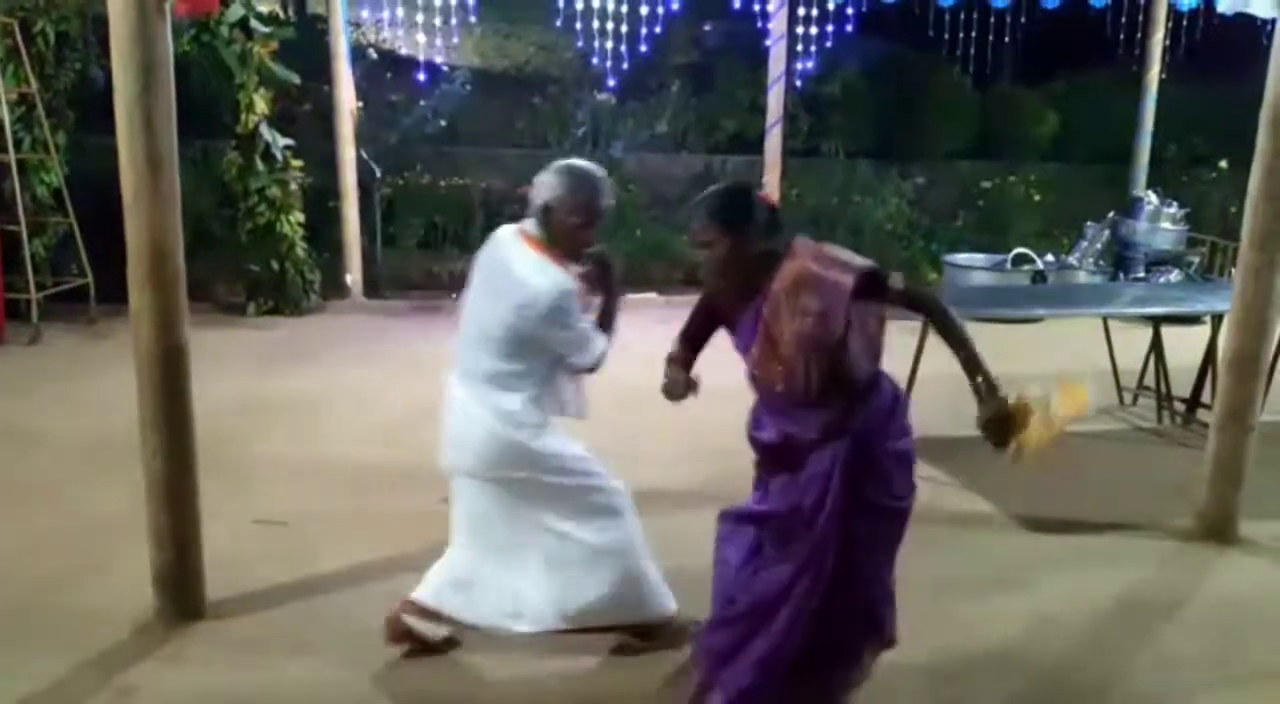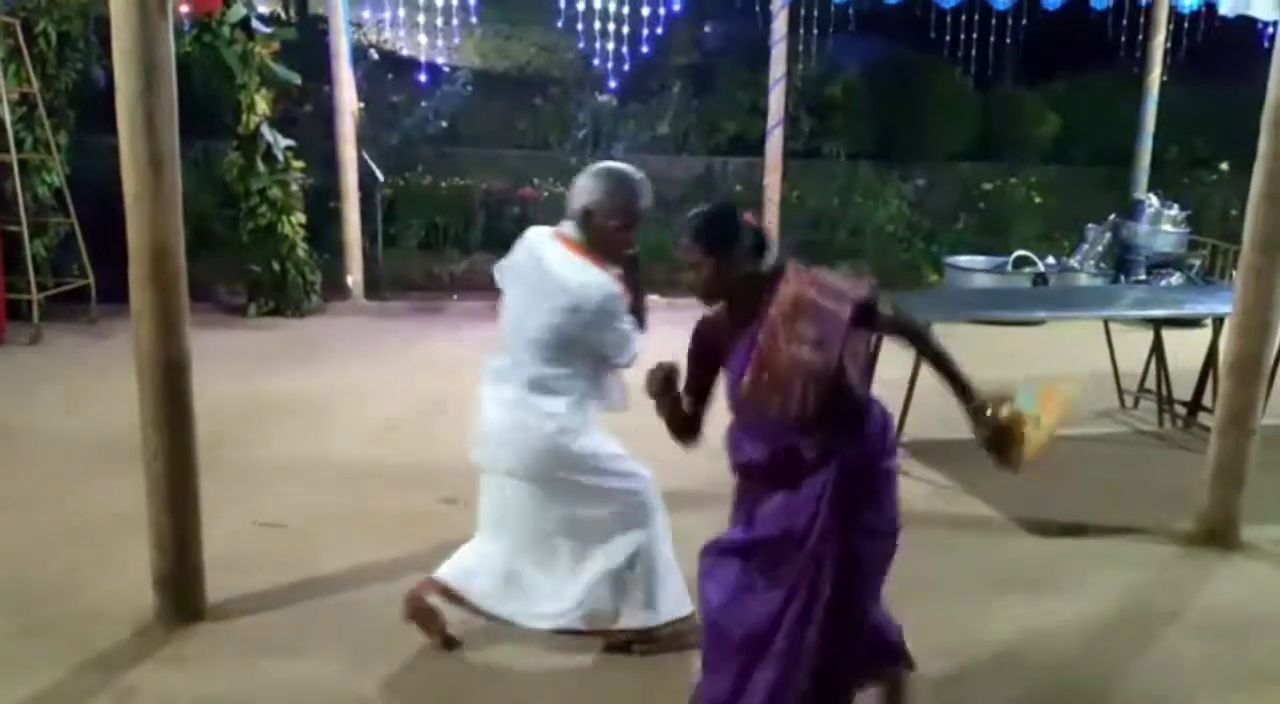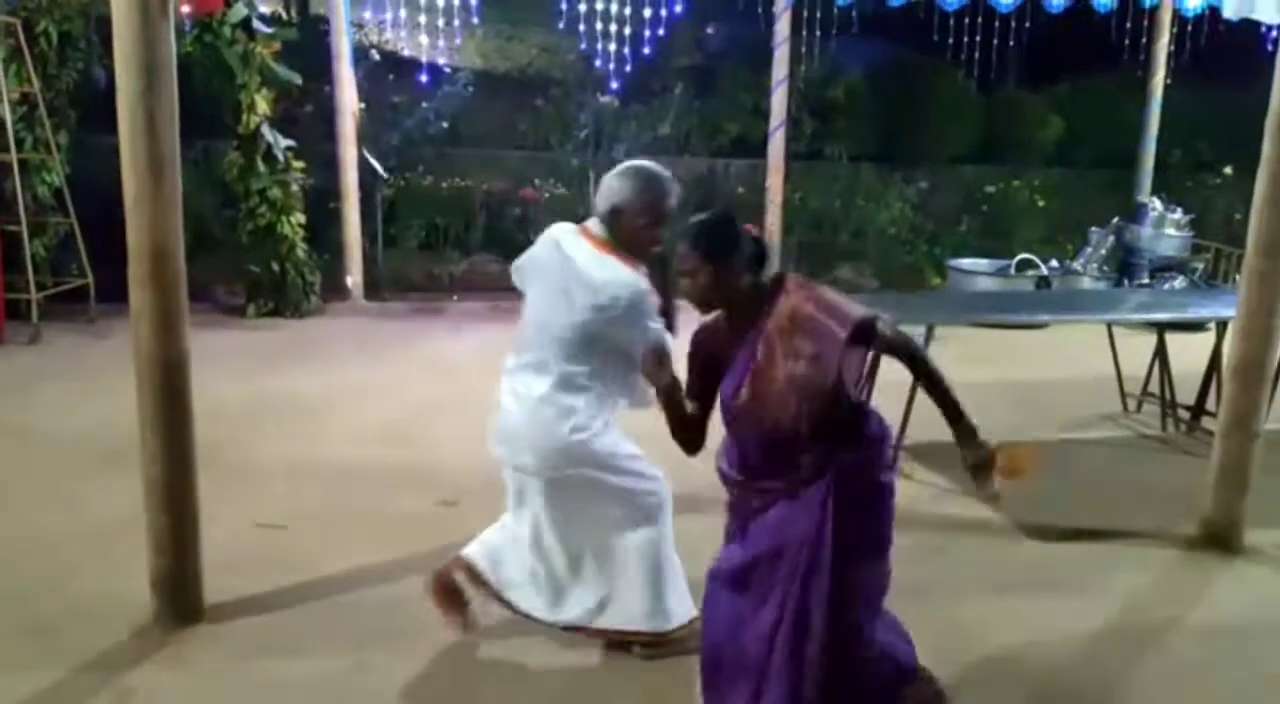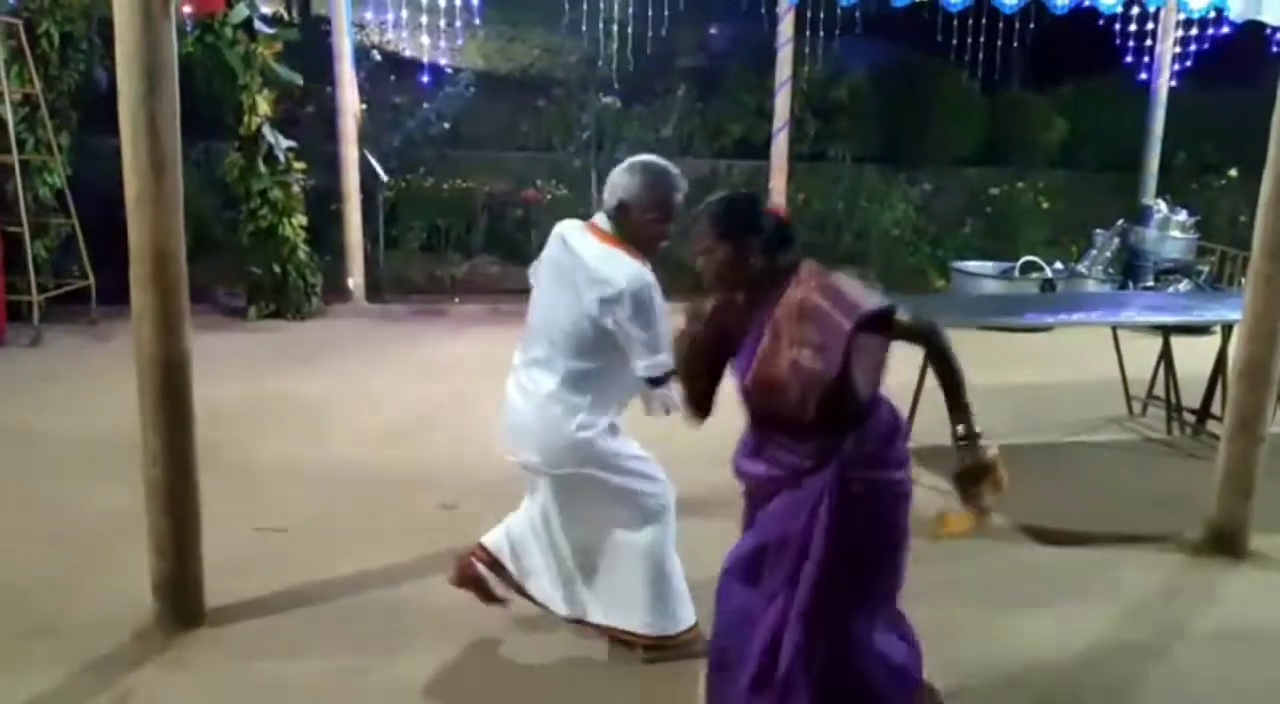
dt=0.1s
person 1, frame 1
left shoulder: (815, 270)
right shoulder: (722, 298)
left elbow: (922, 301)
right elbow: (683, 350)
left wrist: (984, 387)
right wrist: (676, 373)
left hip: (856, 445)
right hip: (787, 451)
left knee: (837, 577)
right knee: (757, 560)
person 1, frame 2
left shoulder: (809, 296)
right shoulder: (714, 331)
left elbow: (908, 330)
right elbow: (687, 431)
left wrist: (975, 408)
right wrist: (667, 399)
left hip: (846, 470)
right hip: (770, 478)
left knee: (832, 598)
right knee: (739, 591)
person 1, frame 3
left shoulder: (808, 309)
right shoulder: (712, 340)
left elbow: (908, 351)
right elbow: (690, 441)
left wrist: (966, 434)
right wrist: (665, 388)
left hip: (841, 481)
right hip: (766, 488)
left knee: (831, 610)
right knee: (745, 609)
person 1, frame 4
left shoulder: (820, 296)
right shoulder: (725, 318)
left elbow: (929, 337)
right elbow: (701, 408)
left wrist: (965, 439)
right wrist: (687, 361)
left hip: (852, 474)
right hip: (780, 477)
left knee: (839, 610)
right knee: (759, 603)
person 2, frame 1
left shoulder: (504, 242)
right shoulder: (553, 290)
right elbow: (588, 358)
right wrist: (610, 296)
left hip: (473, 419)
right hip: (510, 431)
left knee: (486, 535)
right knee: (602, 503)
left ankle: (418, 614)
right ankle: (647, 619)
person 2, frame 2
left shoulder: (532, 244)
right shoulder: (596, 292)
right elbow: (625, 353)
right wrist: (634, 292)
left hip: (501, 416)
right hip: (549, 431)
left knee: (514, 527)
right knee: (632, 501)
left ankle: (435, 596)
right ankle: (651, 622)
person 2, frame 3
left shoulder: (555, 239)
right shoulder: (625, 287)
left elbow: (521, 277)
right wrist: (664, 302)
left hip: (520, 410)
right hip: (564, 427)
left knee: (538, 514)
right knee: (644, 500)
left ankle: (463, 574)
right ankle: (655, 627)
person 2, frame 4
left shoulder: (565, 236)
right shoulder: (632, 282)
right elbow: (657, 373)
left hip: (528, 403)
right hip: (570, 424)
left knee: (557, 506)
right knee: (647, 503)
left ankle: (487, 563)
right ankle: (659, 630)
